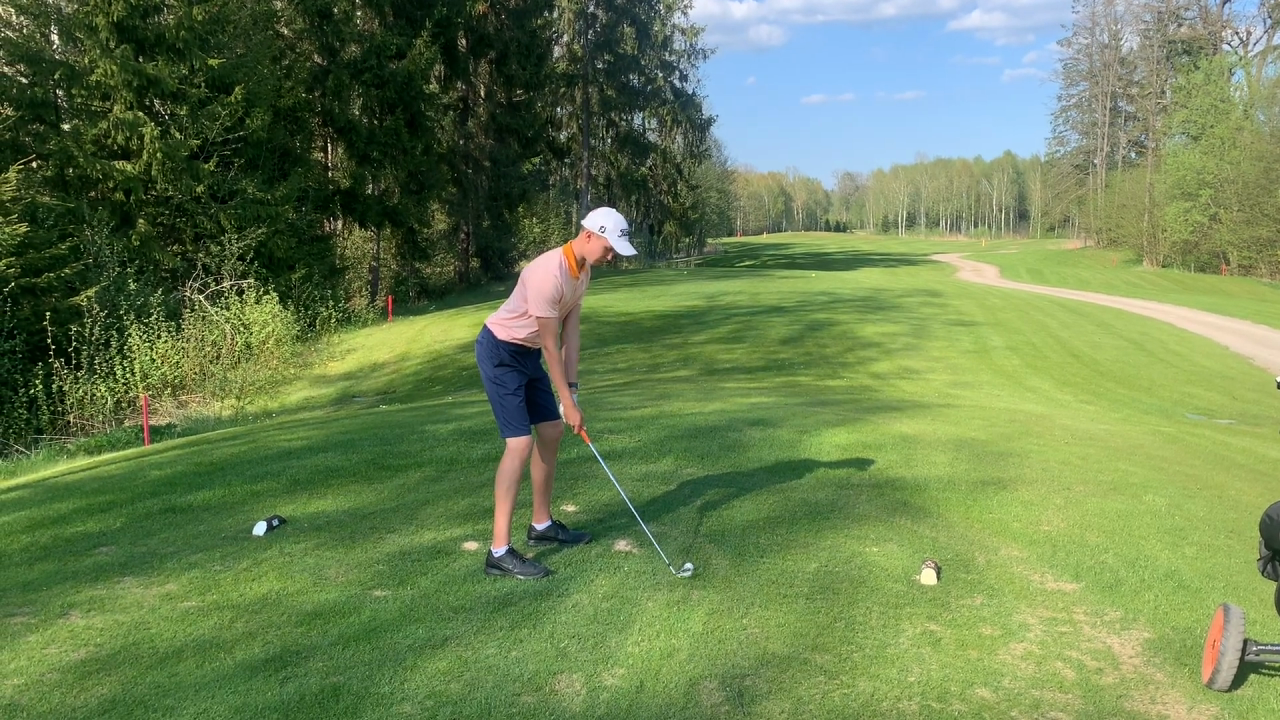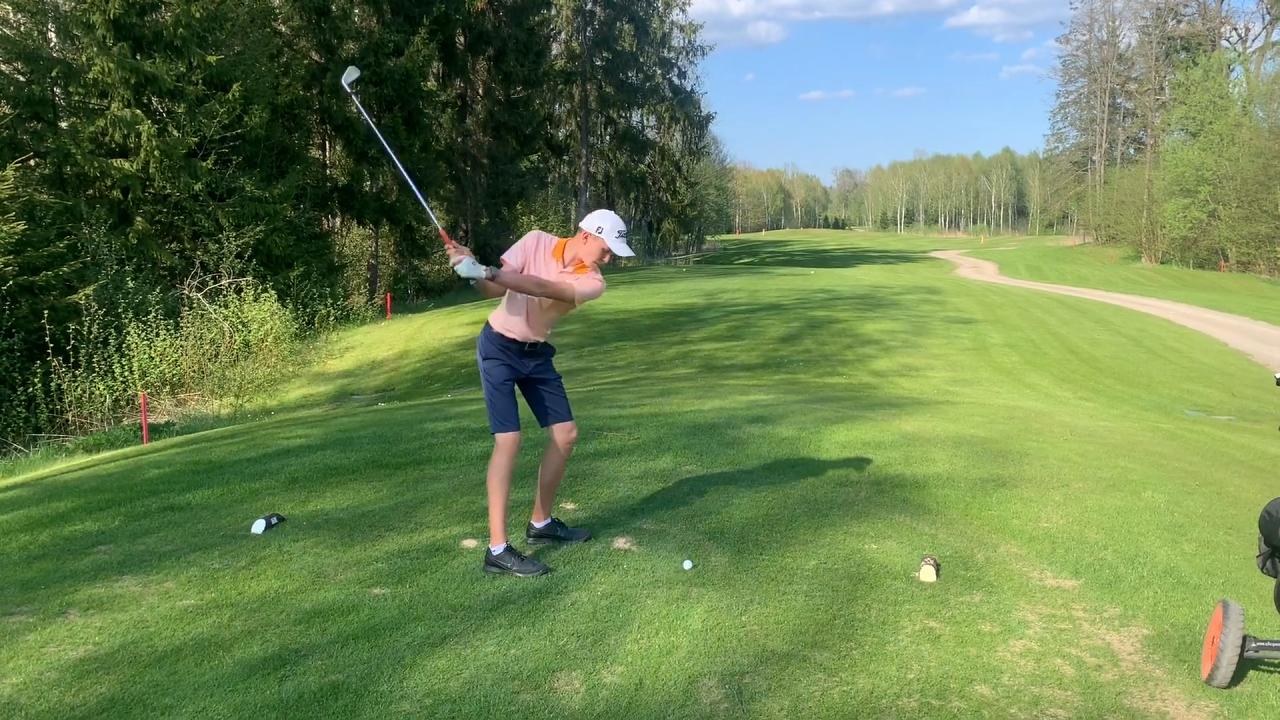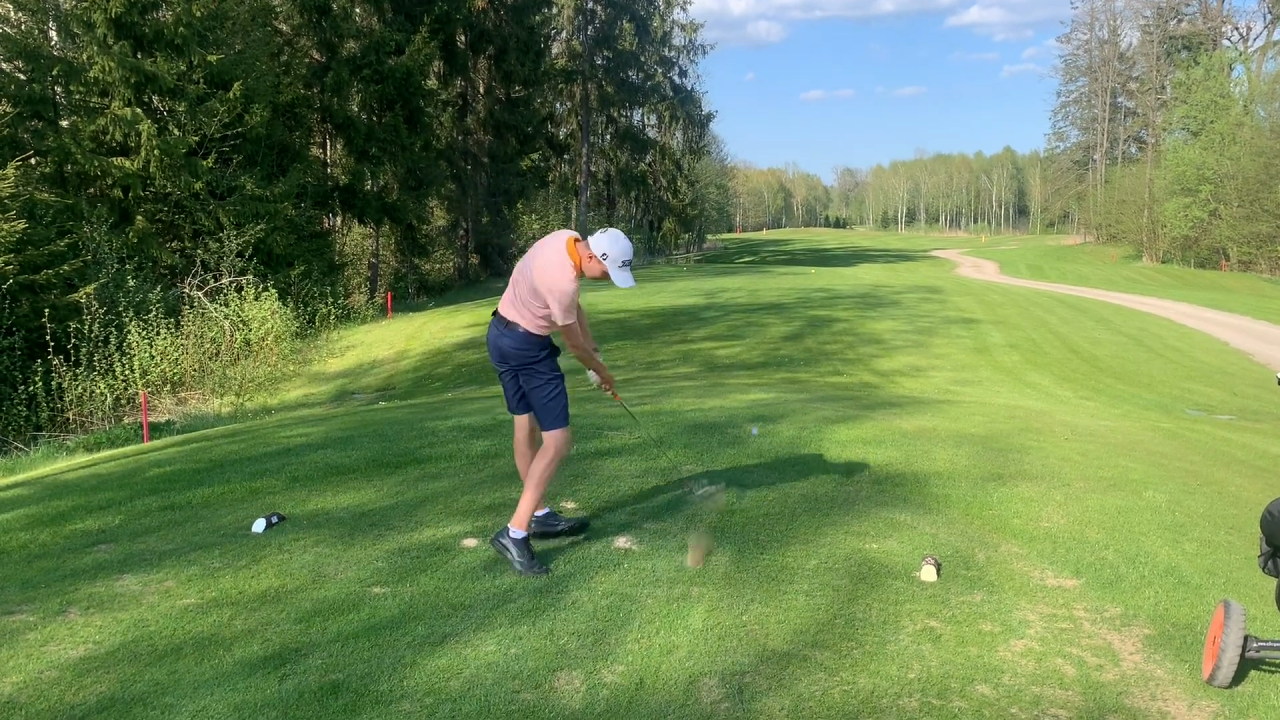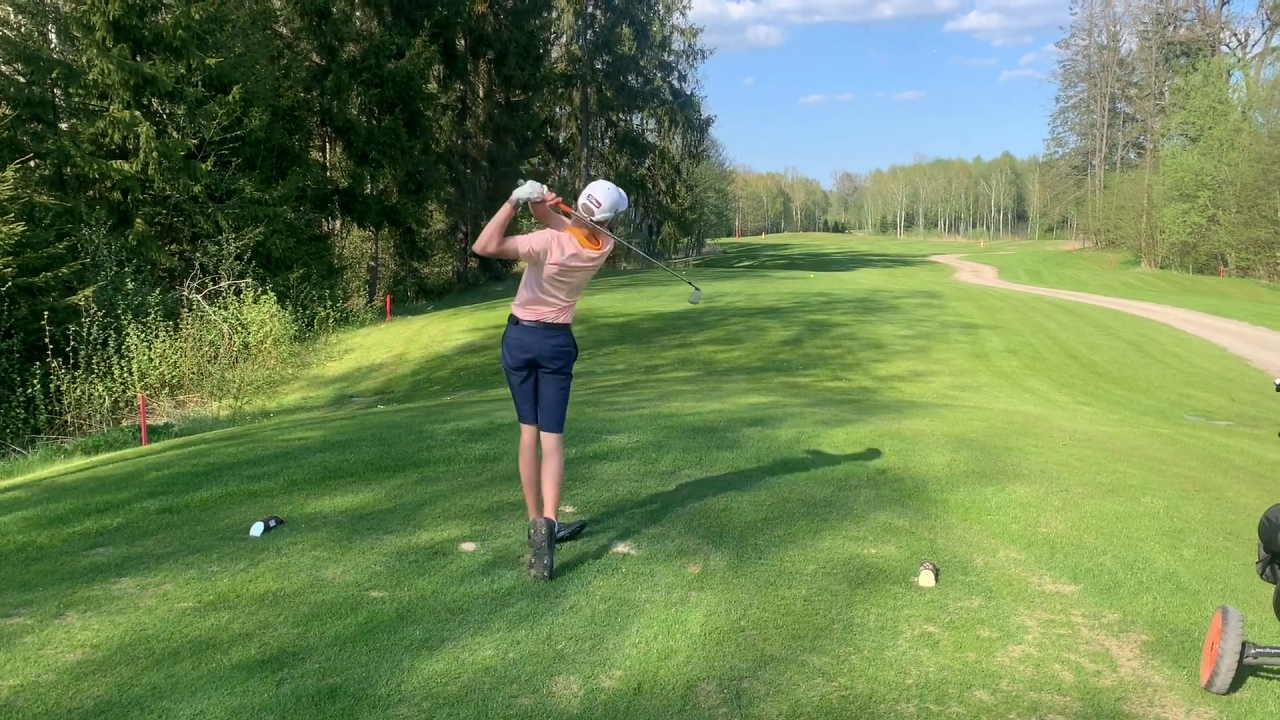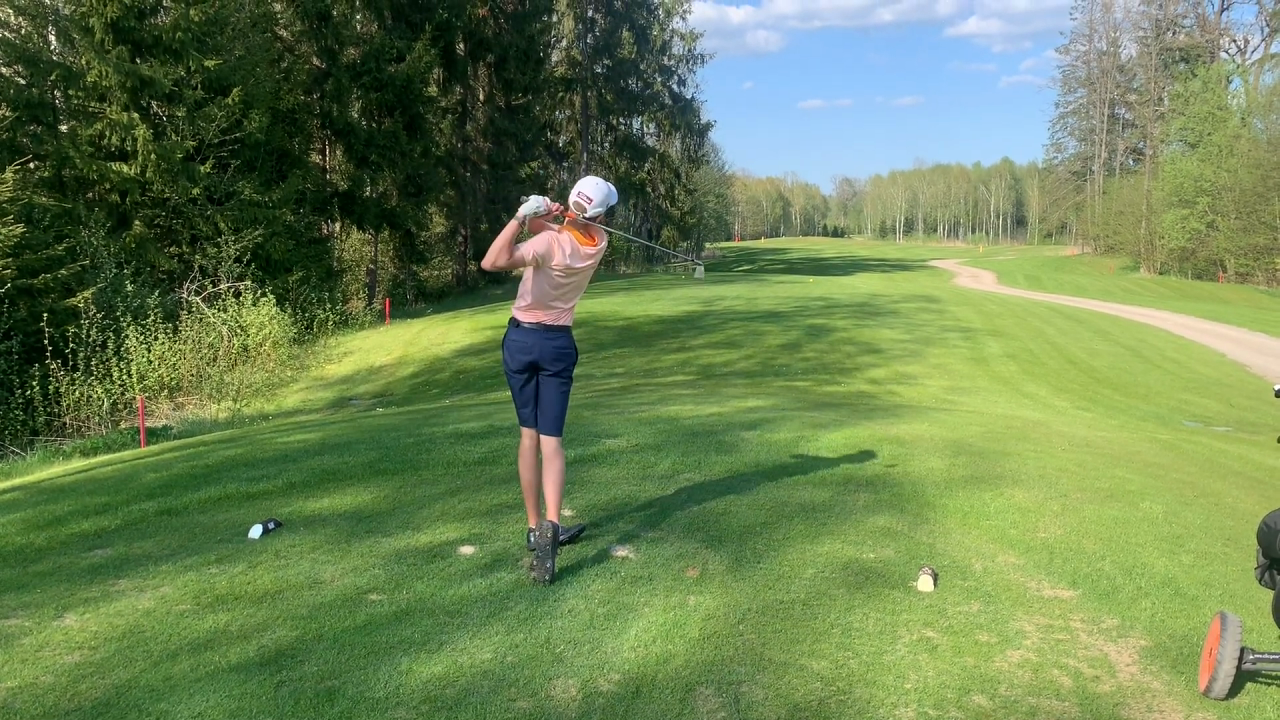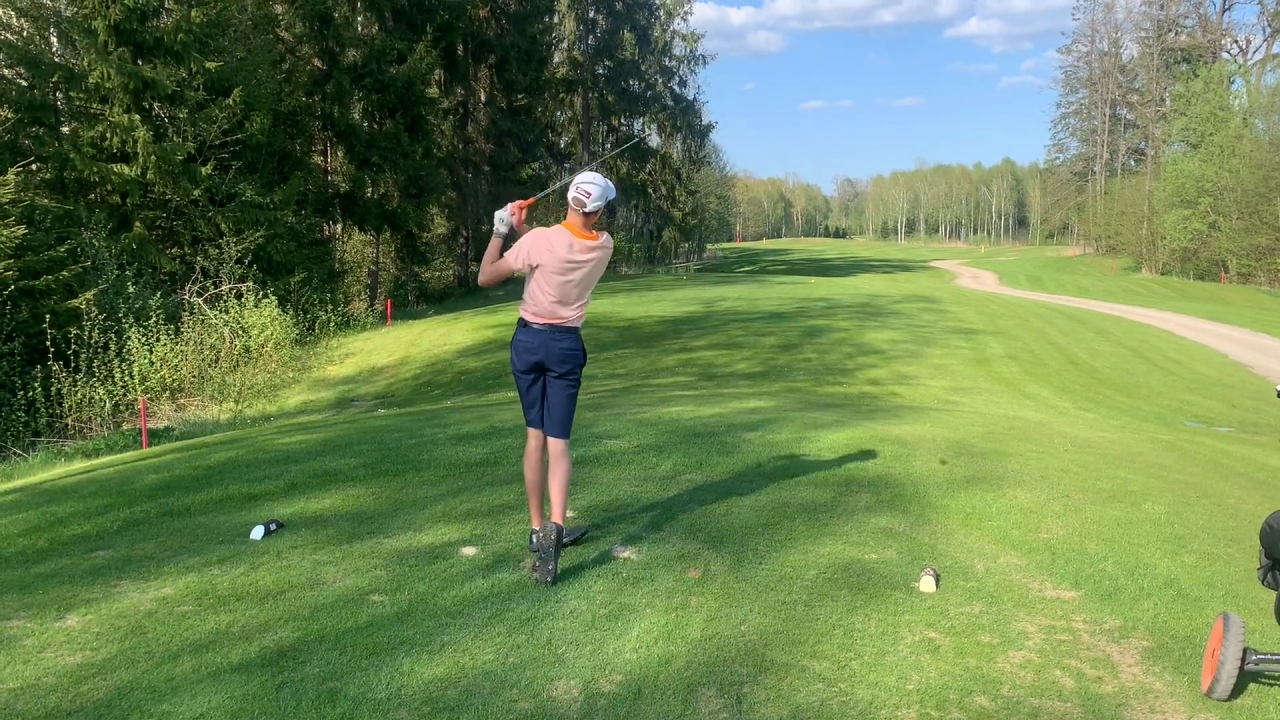
dt=0.5s
person 1, frame 1
left shoulder: (583, 271)
right shoulder: (548, 273)
left elbow: (570, 331)
right elbow: (550, 344)
left wrist: (573, 388)
right wrist: (567, 402)
left hip: (527, 352)
right hip: (500, 351)
left knee: (551, 431)
right knee: (520, 444)
left ankle: (541, 524)
right ankle: (500, 551)
person 1, frame 2
left shoulder: (592, 284)
right shoulder: (537, 241)
left elbow: (542, 288)
right elbow: (494, 288)
left wrist: (488, 272)
right wrist: (471, 266)
left hip: (535, 354)
right hip: (498, 348)
left knee: (565, 436)
right knee: (509, 442)
left ankle: (541, 523)
right ankle: (497, 549)
person 1, frame 3
left shoulder: (563, 238)
right shoulder: (563, 282)
right elbow: (574, 340)
left wrist: (590, 343)
right wrist: (600, 370)
left hip: (502, 334)
right hip: (526, 346)
left knee: (526, 426)
right knee: (557, 440)
left ankle: (539, 515)
right ankle: (514, 533)
person 1, frame 4
left shoulder: (549, 243)
right shoulder: (604, 247)
left elbow: (483, 247)
right elbow: (559, 222)
left wrist: (516, 201)
right wrist: (543, 205)
left hip: (519, 336)
right hip: (556, 341)
left knee: (528, 432)
right knee: (551, 437)
left ankle: (537, 523)
right ankle: (548, 523)
person 1, frame 5
left shoulder: (550, 243)
right shoulder: (599, 242)
left elbow: (492, 262)
left wrist: (523, 215)
right wrist: (536, 218)
left hip: (521, 339)
right hip: (558, 343)
left knee: (529, 435)
right knee: (551, 440)
left ankle: (535, 527)
right ankle: (550, 527)
person 1, frame 6
left shoulder: (538, 240)
right shoulder: (604, 247)
left elbow: (485, 279)
left wrist: (501, 231)
right wrist: (524, 229)
left hip: (527, 339)
right hip: (566, 345)
left knee: (534, 435)
right knee: (558, 441)
left ankle: (538, 529)
right ankle: (554, 529)
